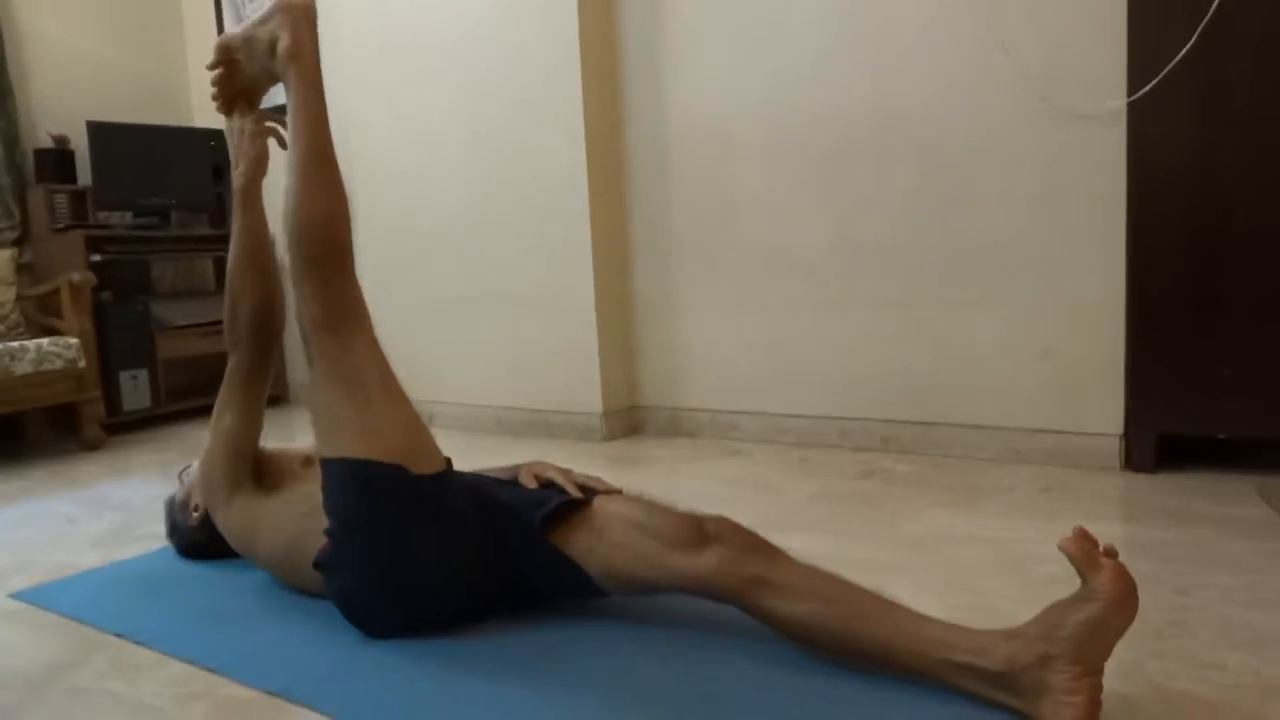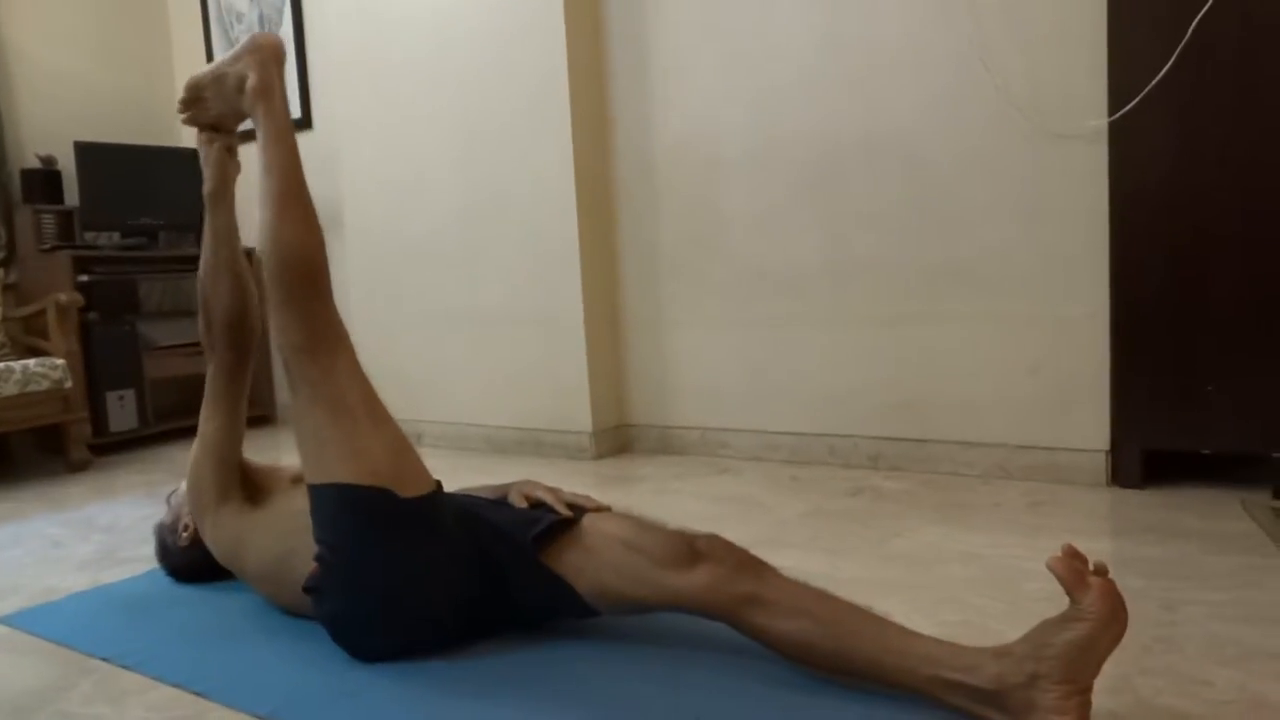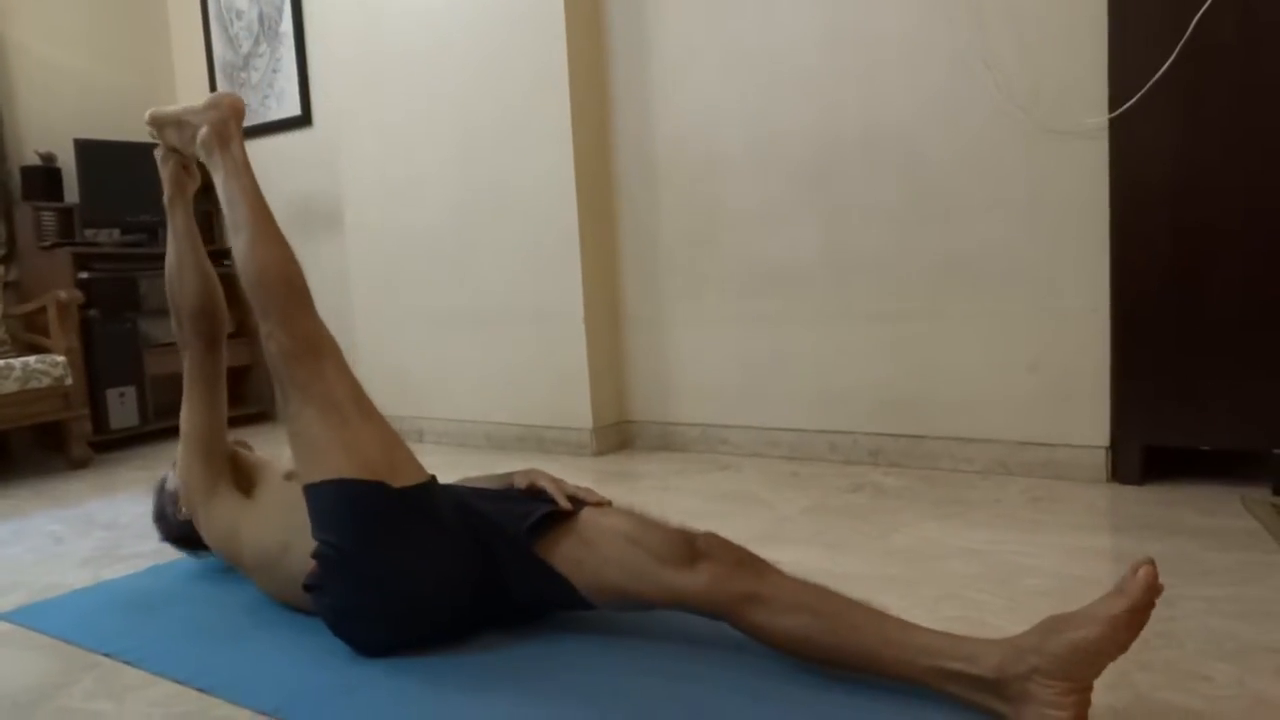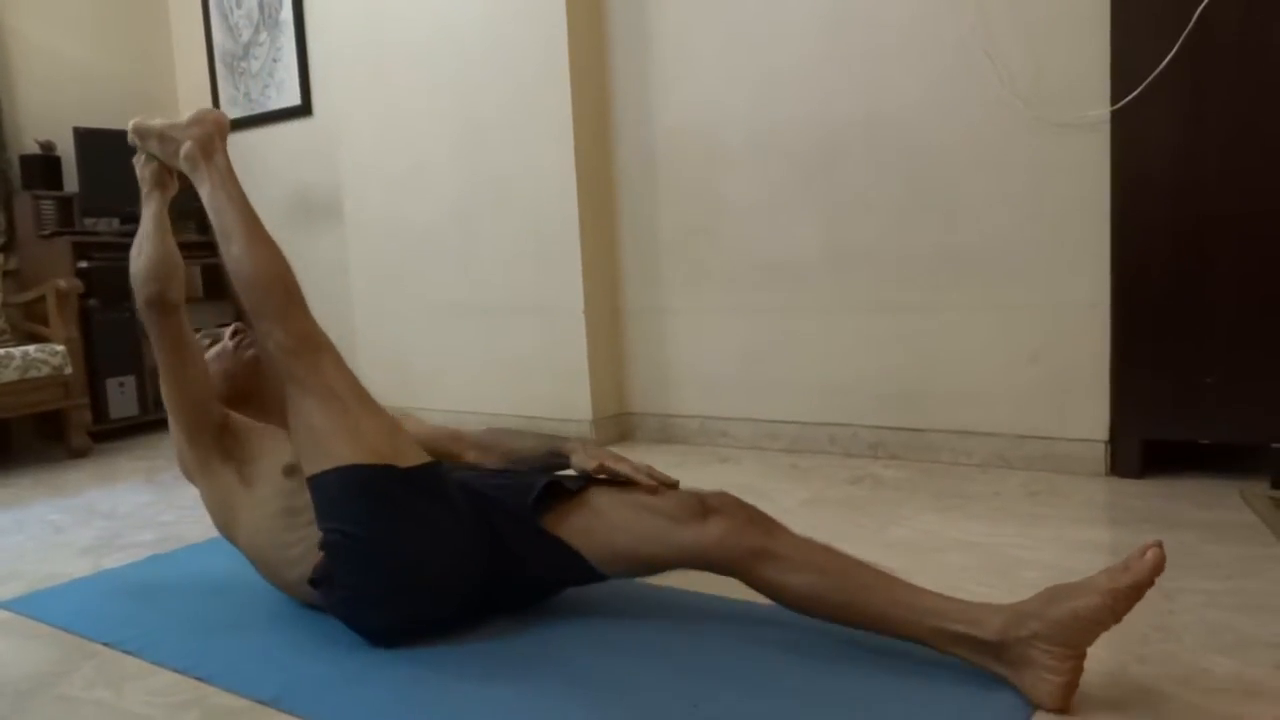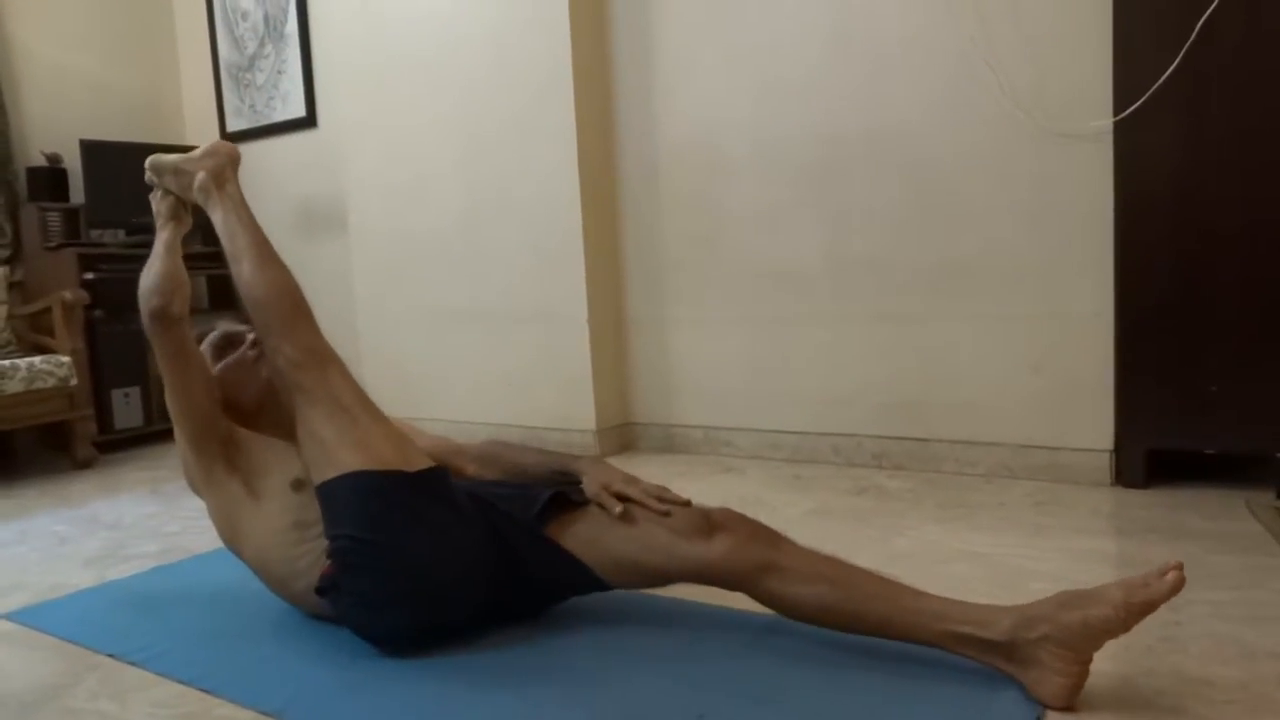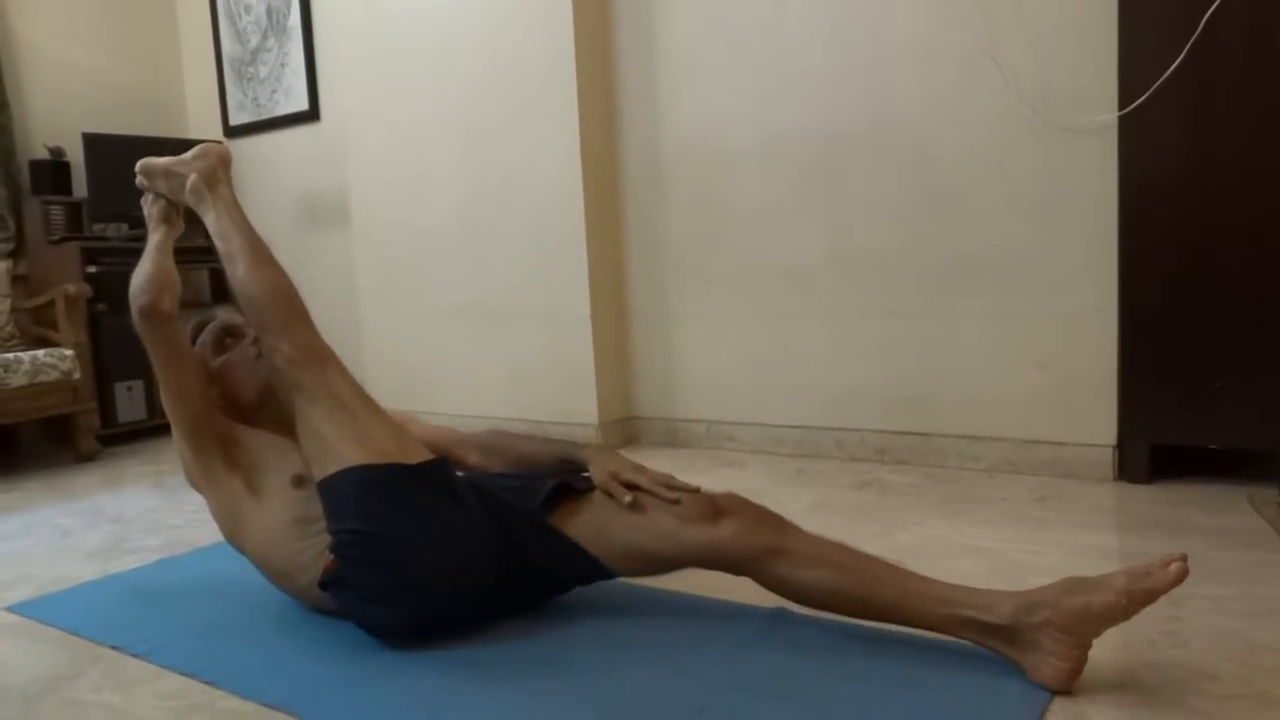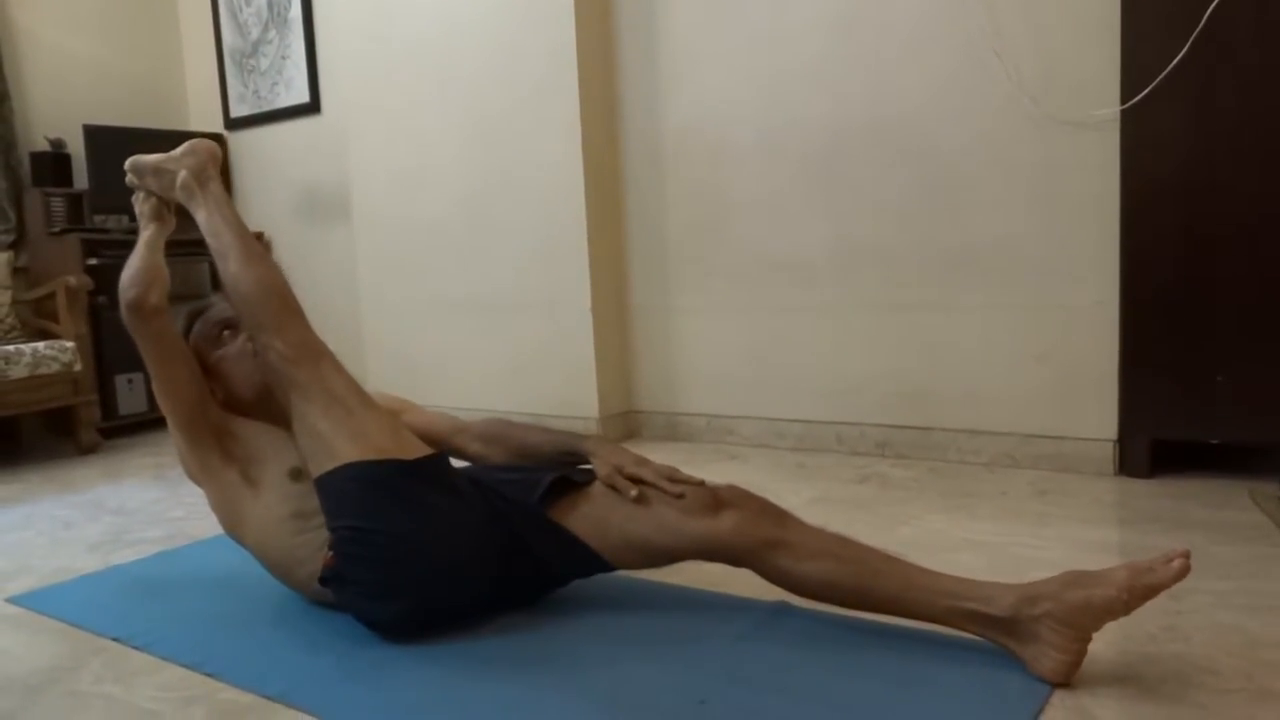
dt=0.7s
person 1, frame 1
left shoulder: (306, 475)
right shoulder: (226, 490)
right elbow: (251, 342)
left wrist: (524, 467)
right wrist: (245, 183)
left hip: (459, 537)
right hip: (391, 554)
left knee: (708, 545)
right knee: (326, 292)
person 1, frame 2
left shoulder: (301, 489)
right shoulder: (219, 502)
right elbow: (230, 344)
left wrist: (512, 488)
right wrist: (219, 191)
left hip: (448, 563)
right hip: (381, 575)
left knee: (700, 564)
right knee: (302, 314)
person 1, frame 3
left shoulder: (292, 480)
right shoulder: (214, 485)
left elbow: (430, 479)
right elbow: (200, 333)
left wrist: (518, 476)
right wrist: (178, 199)
left hip: (449, 547)
right hip: (379, 570)
left knee: (702, 561)
right knee: (292, 331)
person 1, frame 4
left shoulder: (326, 423)
right shoulder: (212, 443)
left elbow: (471, 444)
right elbow: (159, 299)
left wrist: (570, 447)
right wrist: (158, 187)
left hip: (467, 536)
right hip: (389, 566)
left knee: (712, 521)
right knee: (296, 326)
person 1, frame 5
left shoulder: (337, 438)
right shoulder: (217, 456)
left elbow: (475, 455)
right elbow: (162, 312)
left wrist: (579, 467)
right wrist: (175, 220)
left hip: (471, 547)
right hip: (394, 574)
left knee: (715, 536)
right knee: (308, 344)
left ankle: (1010, 636)
person 1, frame 6
left shoulder: (342, 427)
right shoulder: (217, 453)
left elbow: (475, 445)
right elbow: (153, 311)
left wrist: (586, 456)
right wrist: (171, 217)
left hip: (471, 539)
right hip: (397, 571)
left knee: (723, 521)
right knee: (302, 342)
left ankle: (1014, 621)
person 1, frame 7
left shoulder: (346, 416)
right shoulder: (215, 444)
left elbow: (475, 433)
right elbow: (142, 308)
left wrist: (589, 447)
right wrist: (165, 211)
left hip: (473, 530)
right hip: (397, 564)
left knee: (724, 514)
right knee: (295, 336)
left ankle: (1014, 614)
